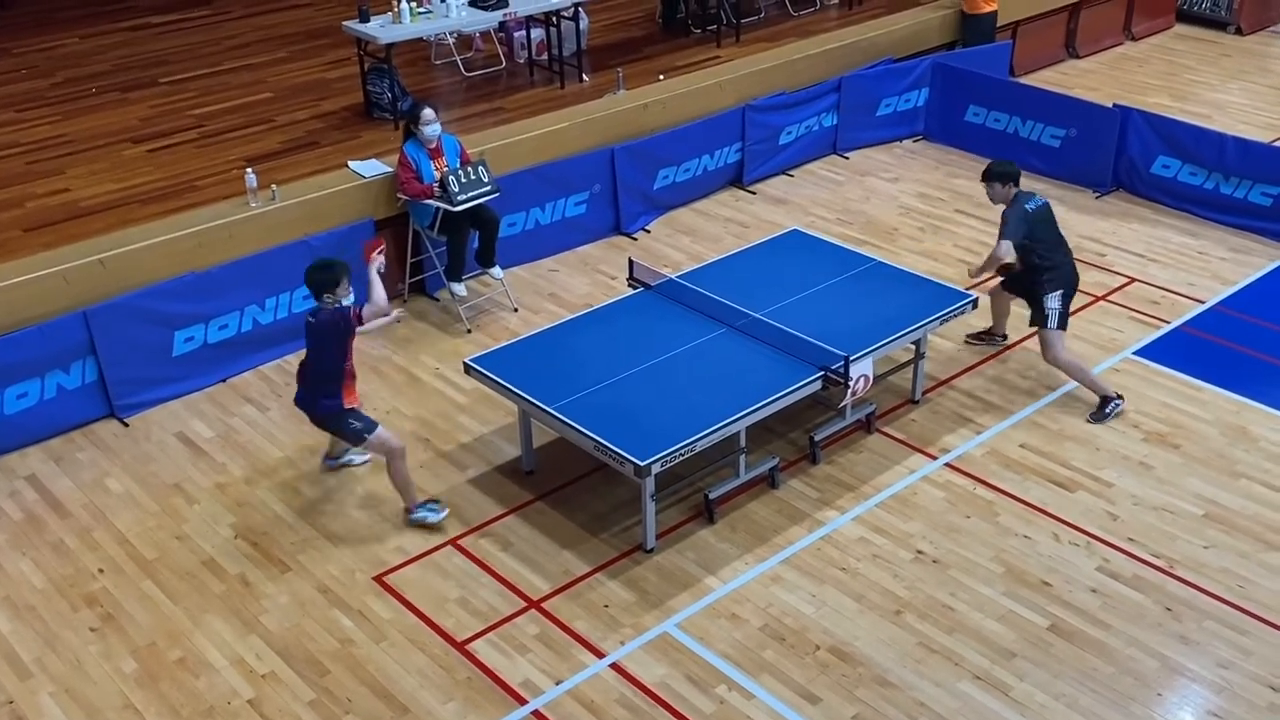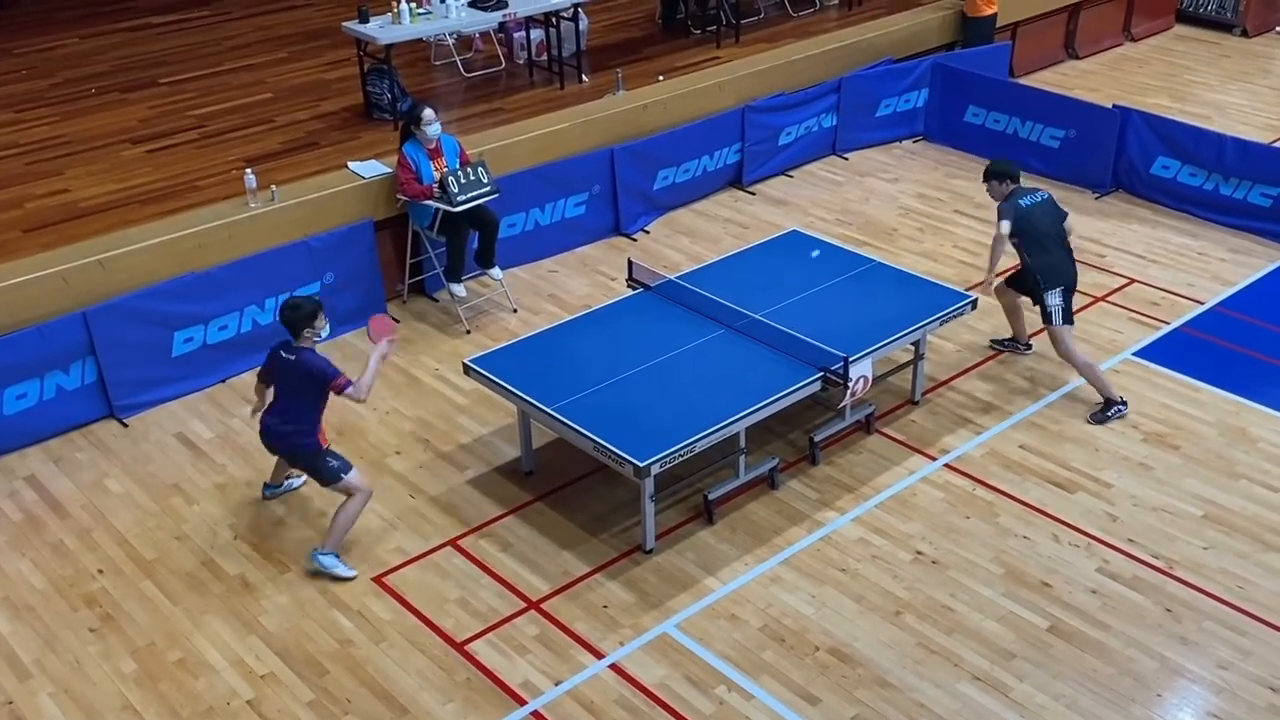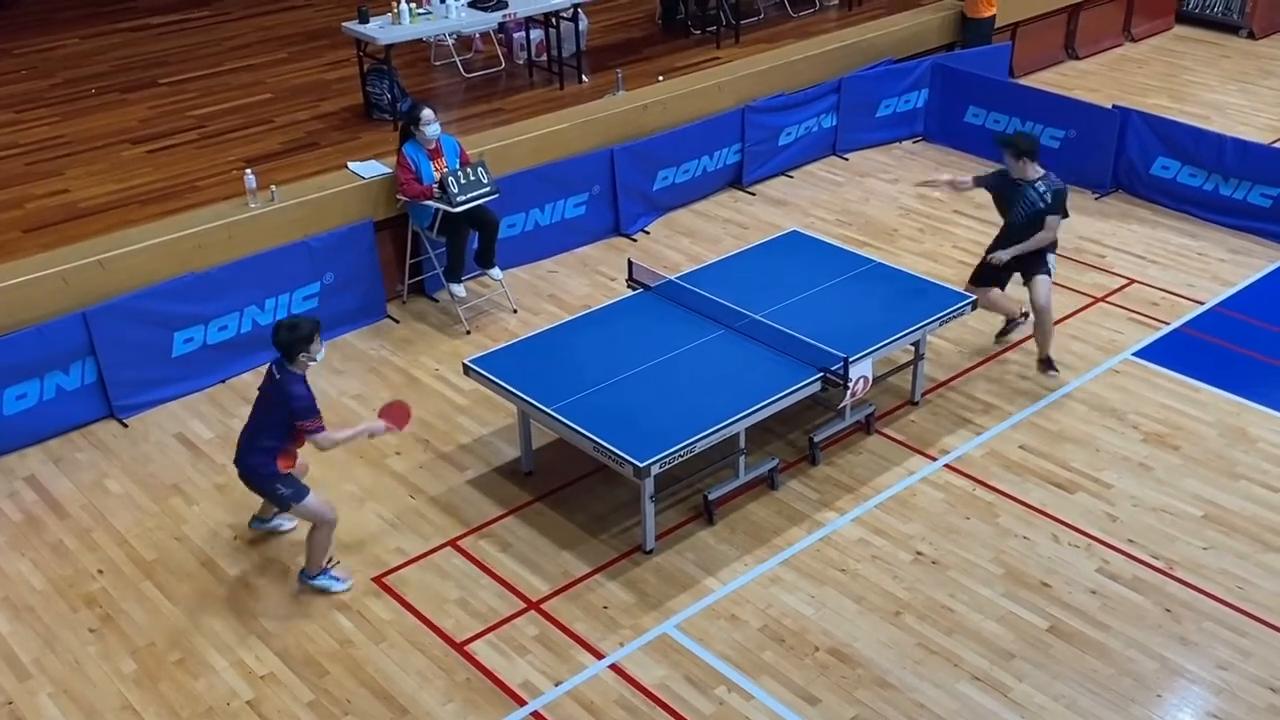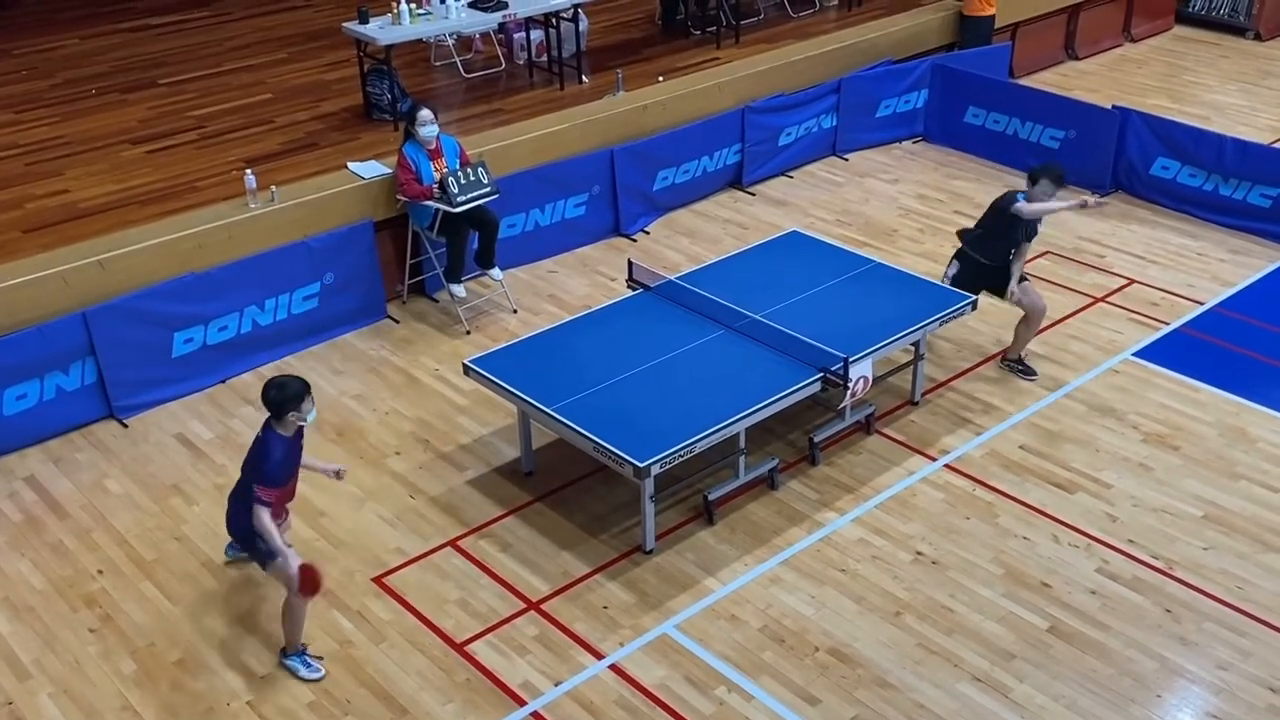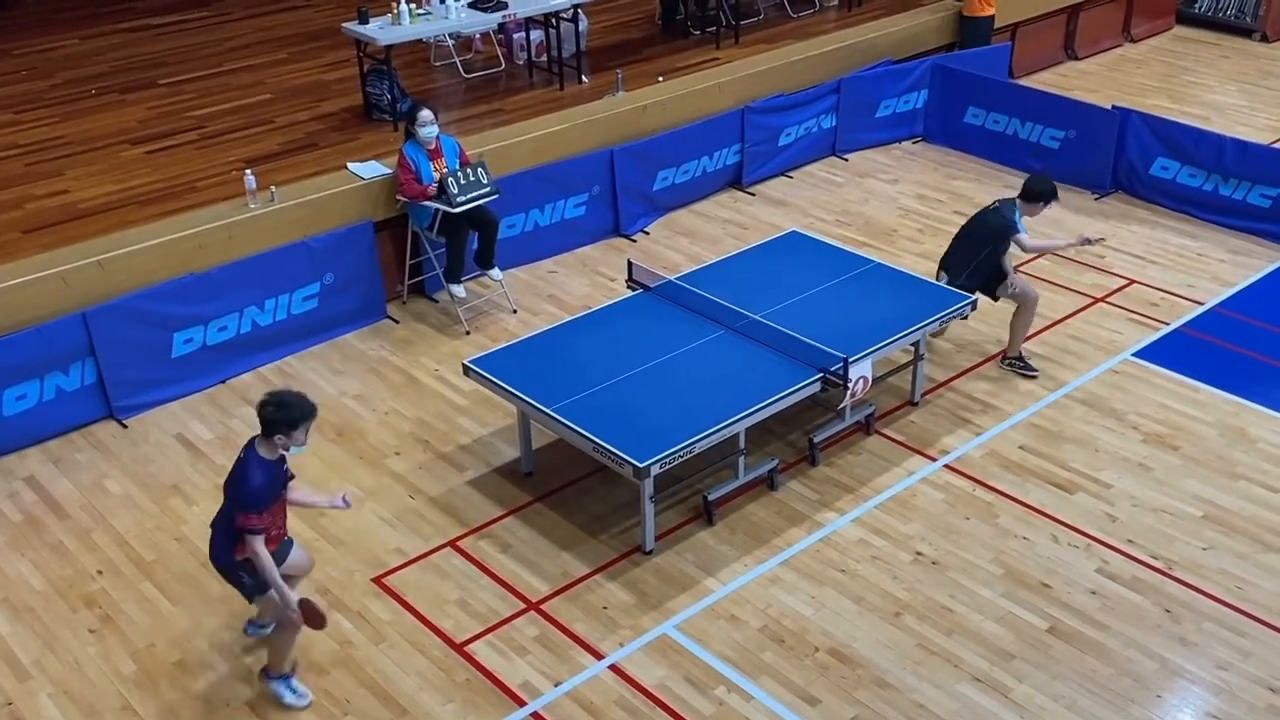
dt=0.2s
person 1, frame 1
left shoulder: (317, 317)
right shoulder: (329, 317)
left elbow: (350, 329)
right elbow: (380, 307)
left wrist: (385, 320)
right wrist: (373, 270)
left hip: (312, 399)
right hip: (330, 406)
left knee: (350, 403)
right knee: (395, 448)
left ankle: (335, 455)
right ankle: (415, 508)
person 1, frame 2
left shoulder: (278, 352)
right shoulder: (316, 365)
left elbow: (262, 384)
right elbow: (360, 394)
left wrist: (260, 404)
right wrist: (376, 355)
left hip: (271, 434)
right hip: (303, 445)
right knee: (362, 490)
left ankle: (274, 485)
right ankle: (325, 553)
person 1, frame 3
left shoulder: (278, 368)
right shoulder: (298, 395)
right elbow: (323, 442)
right wrist: (366, 428)
left hip: (250, 453)
right hip: (262, 468)
left knee: (298, 470)
right knee: (327, 517)
left ankle: (264, 518)
right ankle: (314, 574)
person 1, frame 4
left shoulder: (283, 428)
right shoulder: (274, 459)
right elbow: (261, 514)
left wrist: (324, 468)
right wrist: (285, 556)
right hip: (249, 522)
left knee: (280, 528)
right knee: (300, 585)
left ankle: (239, 549)
right ankle: (293, 652)
person 1, frame 5
left shoulder: (269, 452)
right shoulder: (254, 482)
left elbow: (285, 492)
right elbow: (255, 546)
left wrist: (329, 501)
right wrist: (283, 594)
left hip: (266, 539)
right hip: (236, 554)
left knee: (302, 565)
right knee: (292, 617)
left ankle: (262, 622)
right ankle: (277, 674)
person 2, frame 1
left shoulder: (1013, 213)
right shoulder: (1033, 200)
left elbow: (1003, 255)
left wrist: (981, 269)
left hip: (1054, 279)
right hip: (1041, 271)
left knee: (1053, 354)
right knee: (998, 293)
left ankle: (1110, 397)
right ankle: (997, 334)
person 2, frame 2
left shoulder: (1009, 206)
right shoulder: (1042, 195)
left elbow: (1002, 234)
right elbow: (1068, 229)
left wrist: (990, 272)
left hip: (1053, 280)
right hip: (1043, 270)
left knee: (1065, 349)
right knee: (1003, 291)
left ankle: (1114, 401)
right ankle: (1020, 340)
person 2, frame 3
left shoulder: (1055, 189)
right shoulder: (1005, 178)
left elbow: (1049, 234)
right elbow: (966, 184)
left wrist: (1012, 251)
right wrist: (947, 181)
left hip: (1037, 250)
right hip: (1006, 245)
left knee: (1041, 304)
right knee: (976, 296)
left ankle: (1045, 357)
right ankle: (1016, 314)
person 2, frame 4
left shoulder: (1034, 217)
right shoulder: (1014, 200)
left elbow: (1020, 254)
right elbow: (1027, 211)
left wrist: (1014, 280)
right wrist: (1073, 204)
left hip: (1000, 266)
right hip: (971, 261)
left knee: (1038, 307)
left ankle: (1012, 356)
person 2, frame 5
left shoulder: (1011, 210)
right shoulder: (1007, 215)
right elbow: (1028, 246)
left wrist: (1011, 274)
right wrist: (1073, 243)
left hip: (985, 268)
right hip: (957, 271)
left knee: (1030, 296)
right knee: (936, 329)
left ankle: (1012, 356)
person 3, frame 1
left shoulder: (451, 141)
right shoulder: (409, 151)
right elbow: (406, 186)
right wrist: (430, 190)
right hip: (431, 208)
left knee: (491, 219)
right knee: (460, 227)
left ankle: (486, 260)
right ankle: (454, 276)
person 3, frame 2
left shoulder: (450, 142)
right shoulder: (409, 152)
right elbow: (406, 186)
right wrist: (430, 191)
right hip: (430, 208)
left knee: (490, 220)
right knee: (460, 227)
left ankle: (486, 261)
right ankle: (453, 277)
person 3, frame 3
left shoulder: (450, 142)
right shoulder: (408, 152)
right elbow: (406, 187)
right wrist: (430, 191)
right hip: (429, 209)
left knee: (491, 220)
right knee: (460, 228)
left ankle: (486, 261)
right ankle: (453, 277)
person 3, frame 4
left shoulder: (450, 142)
right shoulder: (408, 153)
left elbow: (467, 168)
right elbow: (406, 187)
right wrist: (430, 191)
right hip: (430, 209)
left knee: (490, 220)
right knee: (460, 228)
left ankle: (485, 262)
right ankle: (453, 277)
person 3, frame 5
left shoulder: (450, 143)
right shoulder: (408, 152)
right elbow: (406, 187)
right wrist: (427, 191)
right hip: (429, 209)
left knee: (490, 221)
right knee: (459, 229)
left ankle: (485, 262)
right ankle: (452, 278)
